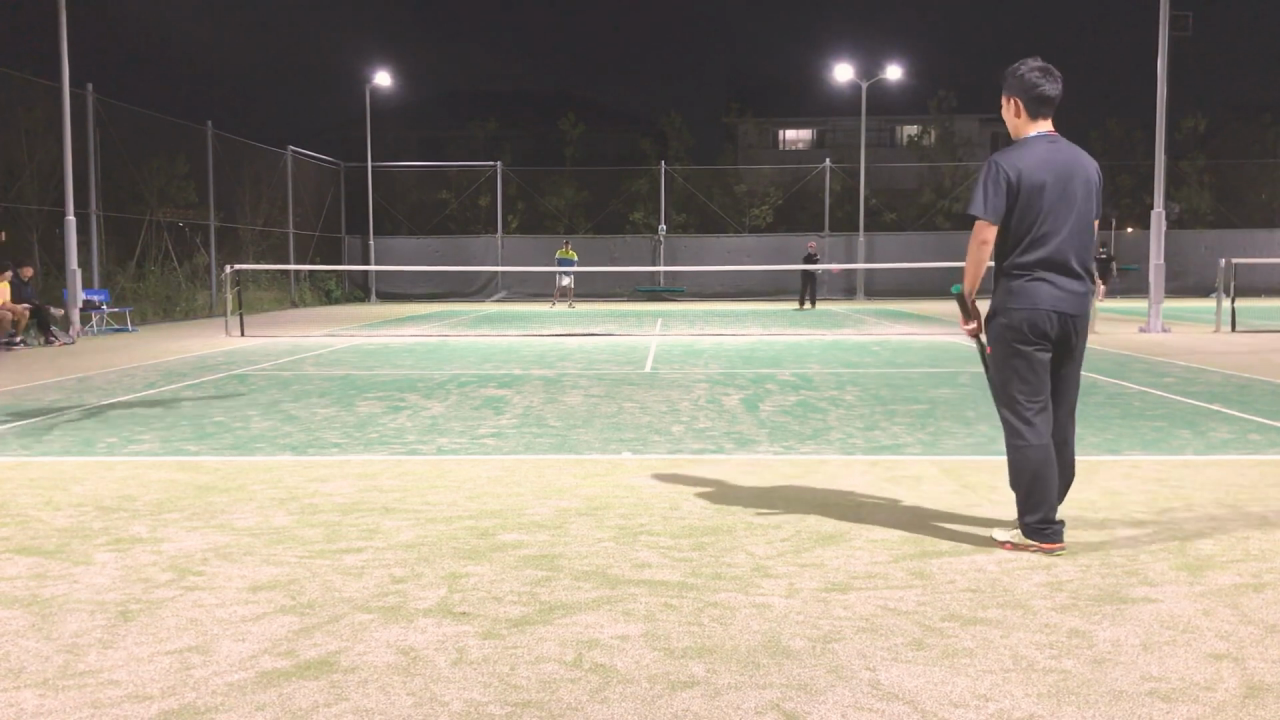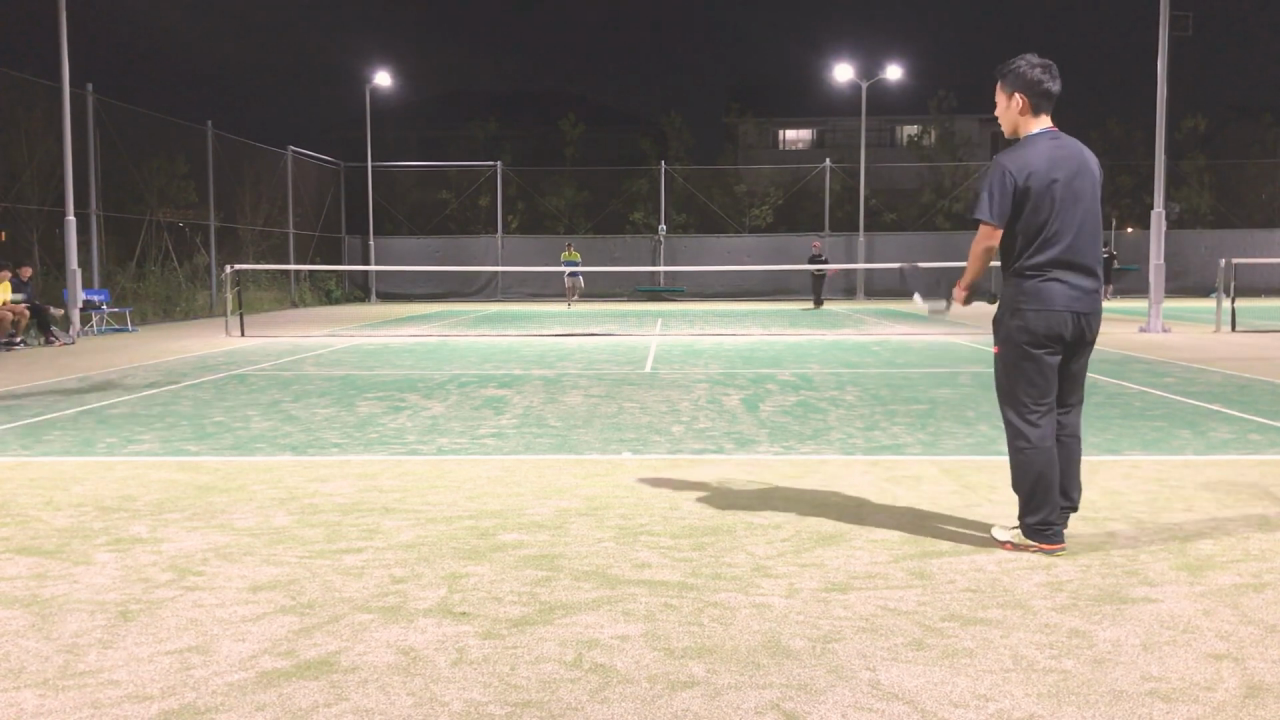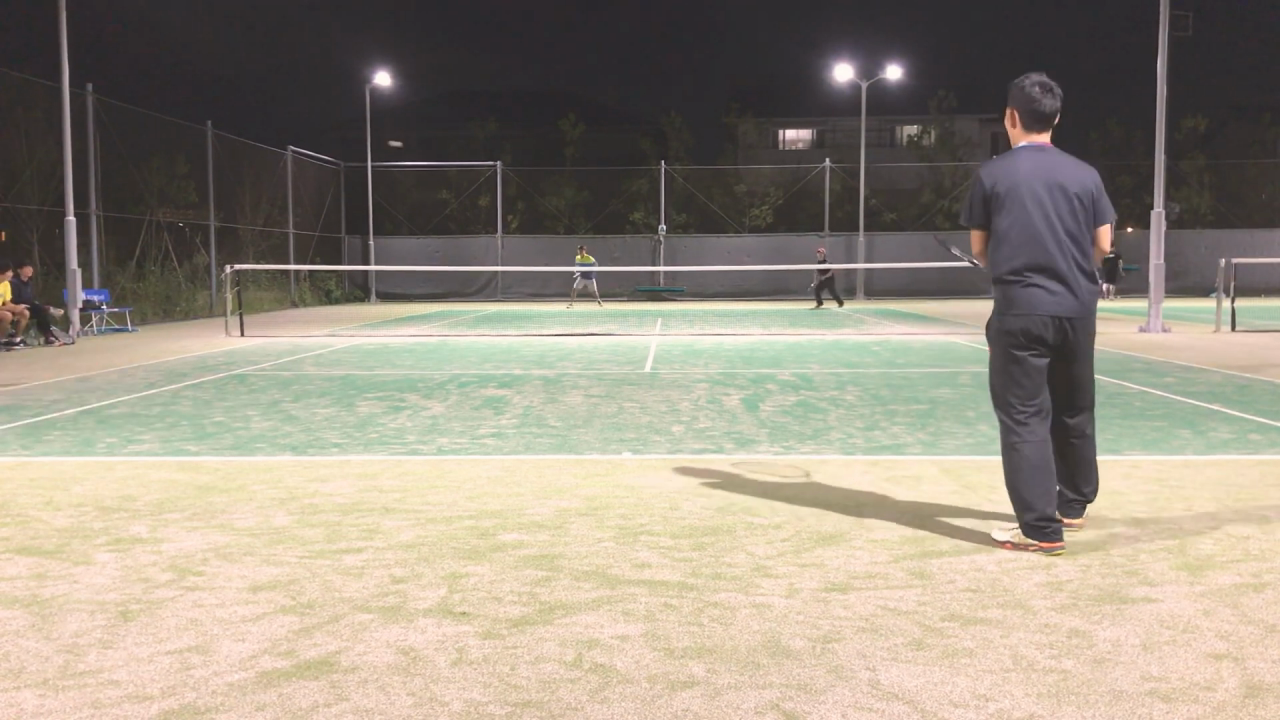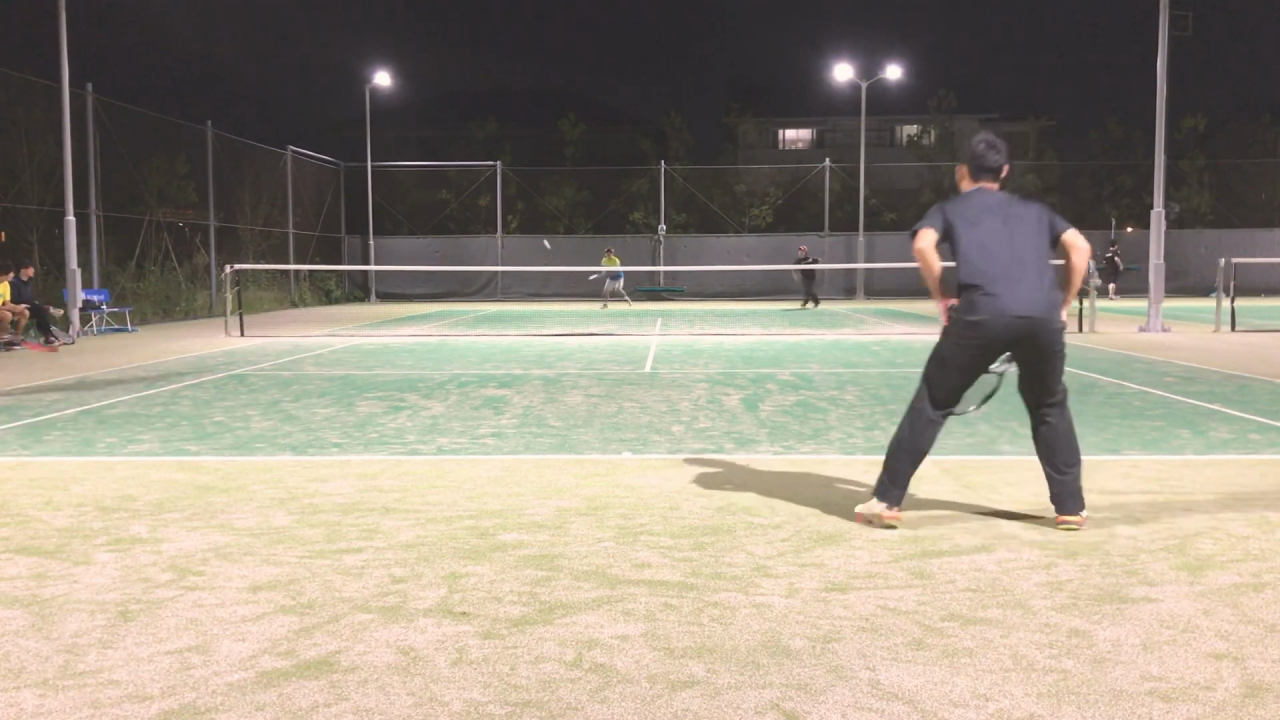
dt=0.5s
person 1, frame 1
left shoulder: (1006, 164)
right shoulder: (1087, 165)
left elbow: (985, 237)
right elbow: (1089, 234)
left wrist: (967, 299)
left hip: (1021, 307)
right hip: (1074, 305)
left knee: (1026, 418)
right knee: (1059, 416)
left ankle: (1040, 529)
right ankle: (1044, 510)
person 1, frame 2
left shoulder: (1012, 164)
right shoulder: (1087, 158)
left elbow: (990, 239)
right elbow: (1080, 229)
left wrist: (964, 286)
left hip: (1032, 307)
right hip: (1084, 304)
left knee: (1029, 420)
right knee: (1065, 415)
left ankle: (1042, 530)
right ankle: (1059, 511)
person 1, frame 3
left shoulder: (992, 175)
right shoulder: (1085, 175)
left elbow: (978, 247)
right elbow: (1103, 245)
left hip: (1020, 312)
right hip: (1076, 310)
left knee: (1023, 421)
right knee: (1074, 413)
left ankle: (1042, 528)
right ankle: (1074, 506)
person 1, frame 4
left shoulder: (949, 209)
right shoulder: (1034, 210)
left elbow: (924, 246)
right elbow: (1080, 249)
left wrist: (942, 300)
right wrist: (1063, 305)
left hip: (983, 313)
right hip: (1041, 315)
left knee: (932, 403)
right knee: (1050, 407)
left ankle: (887, 500)
right ankle: (1070, 507)
